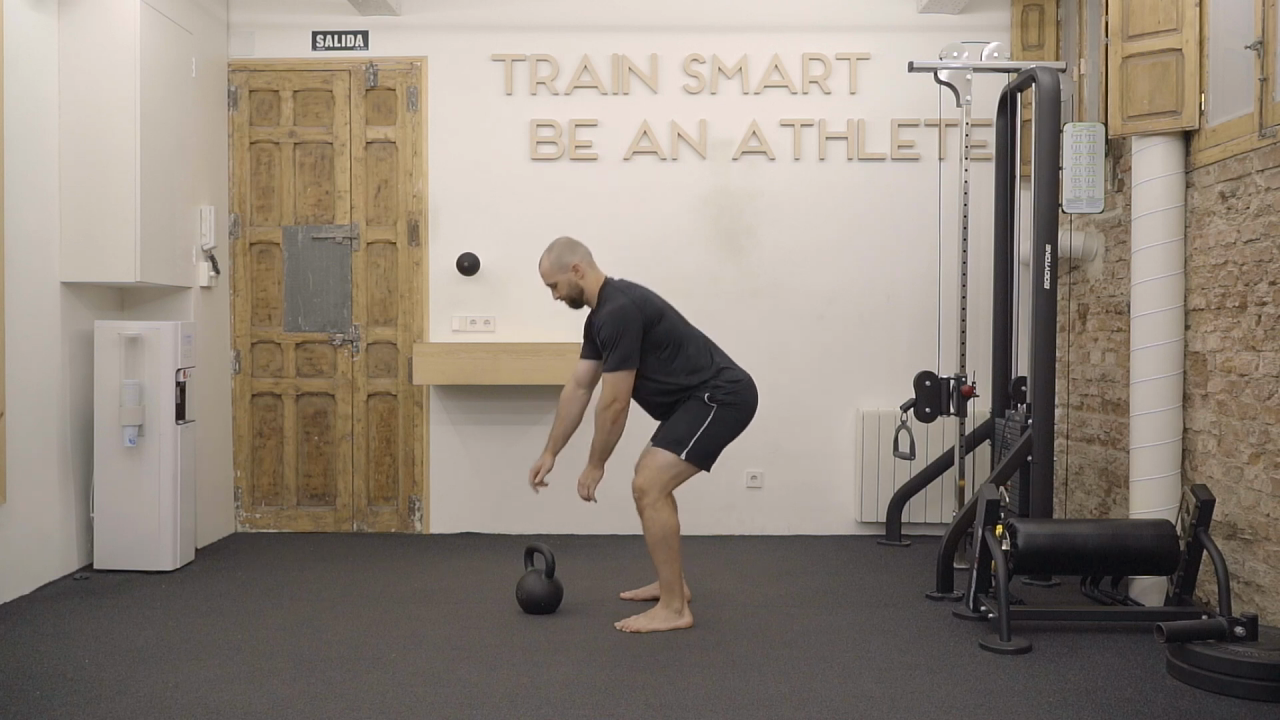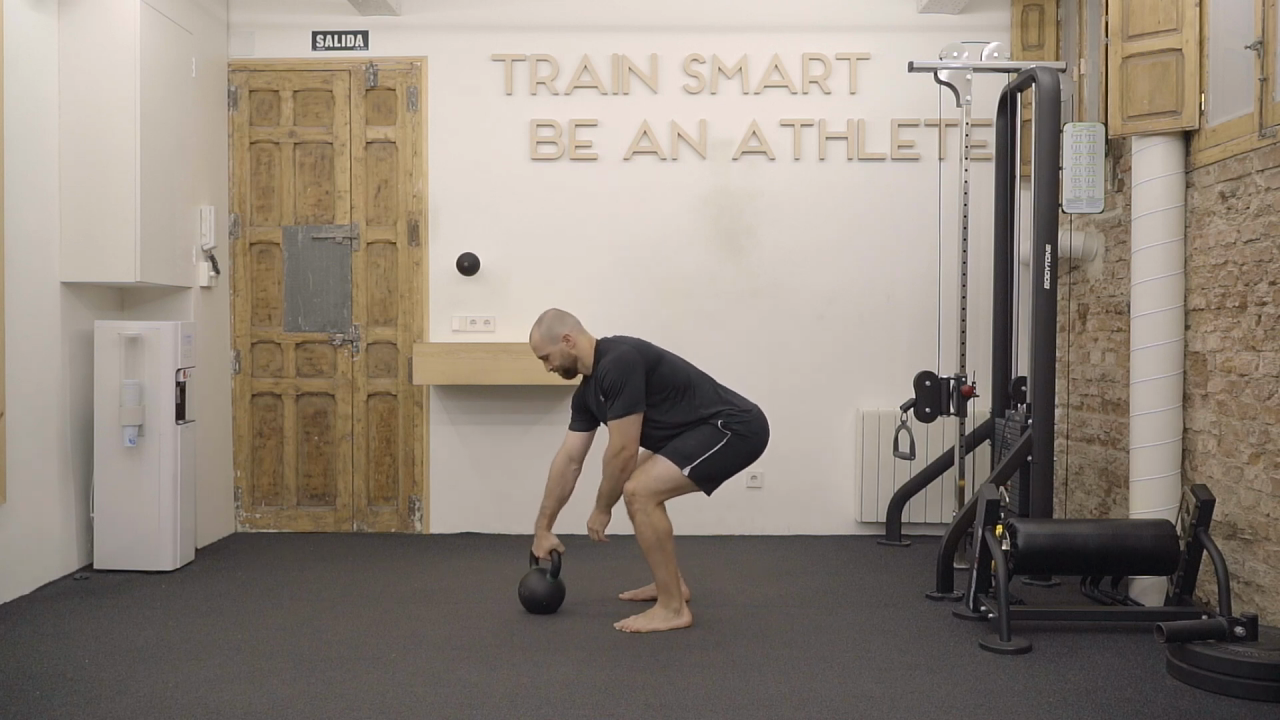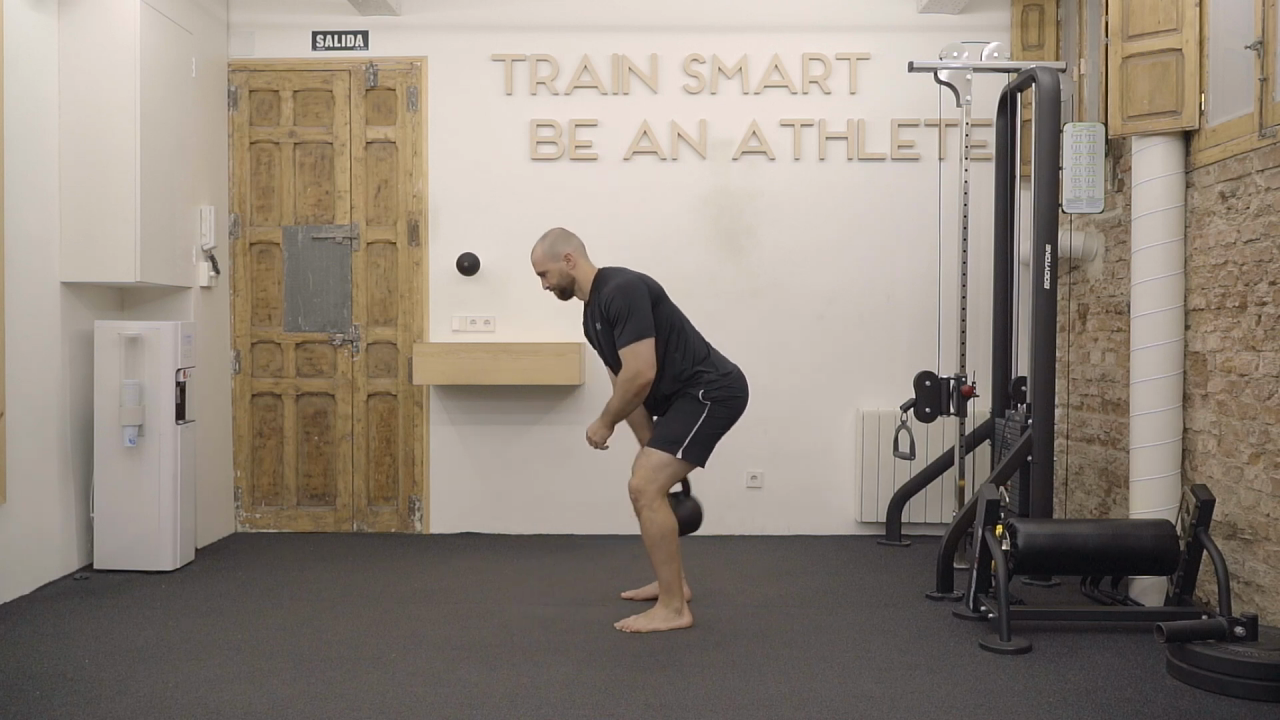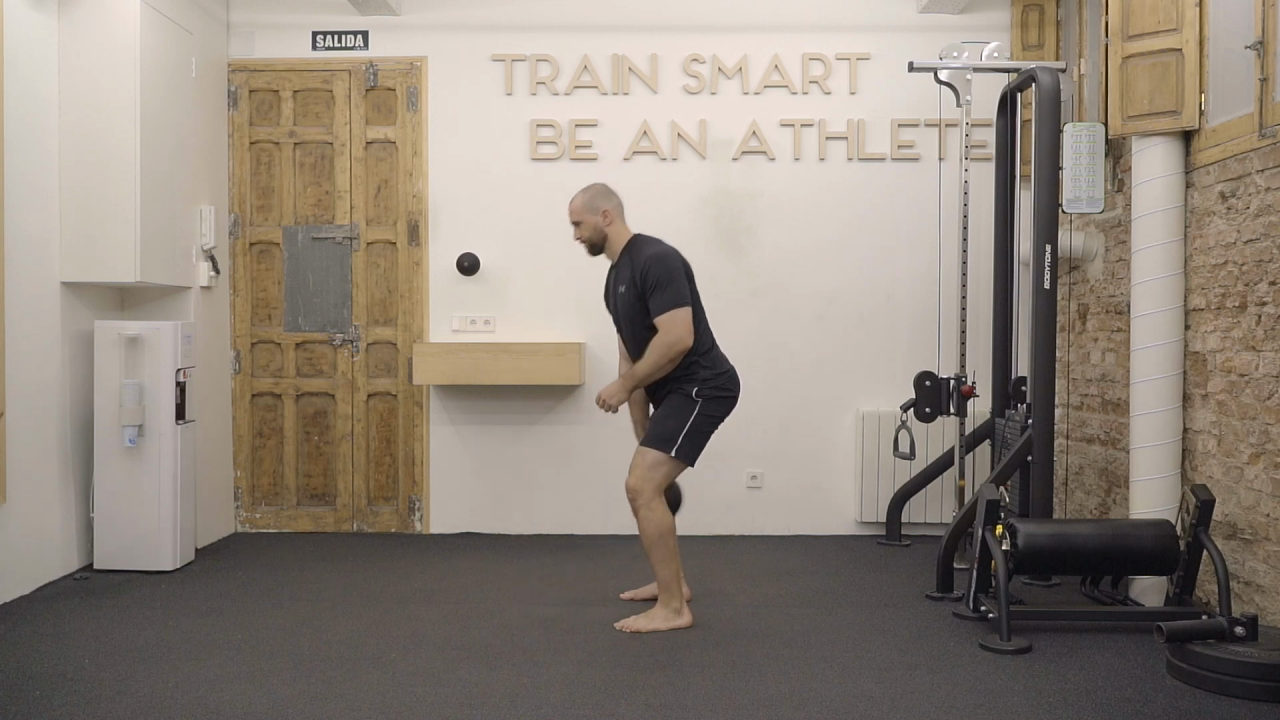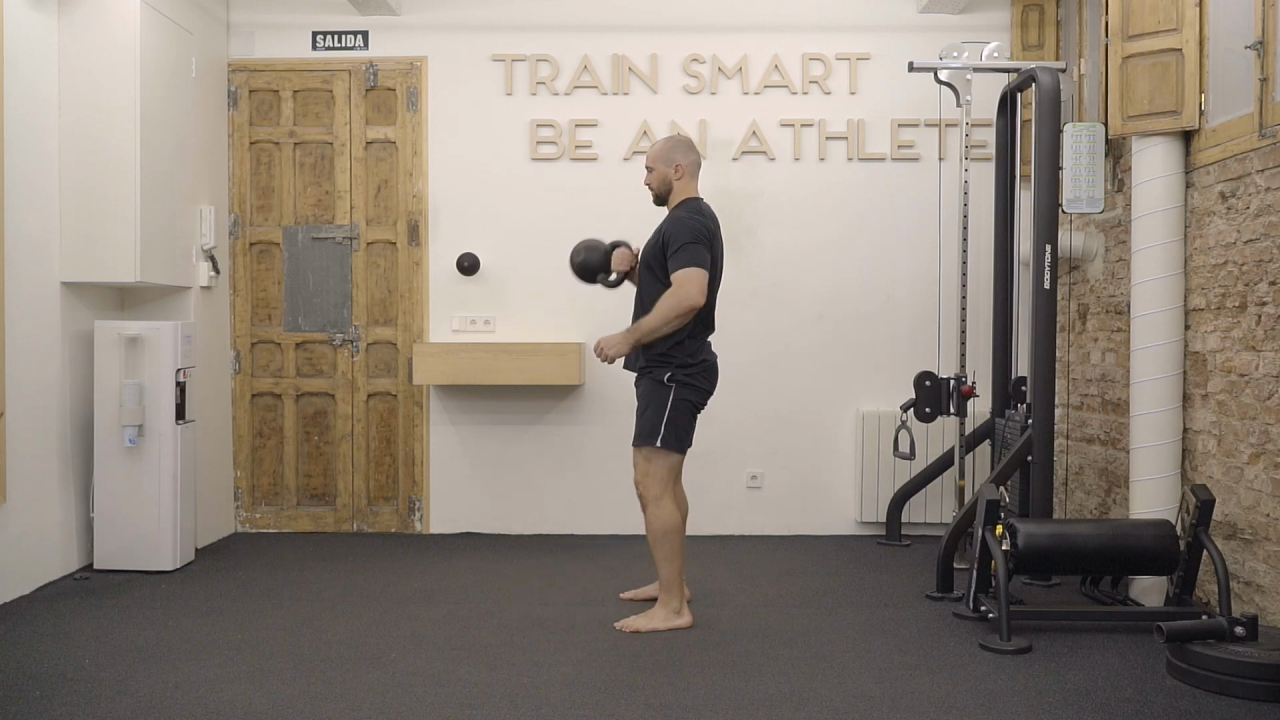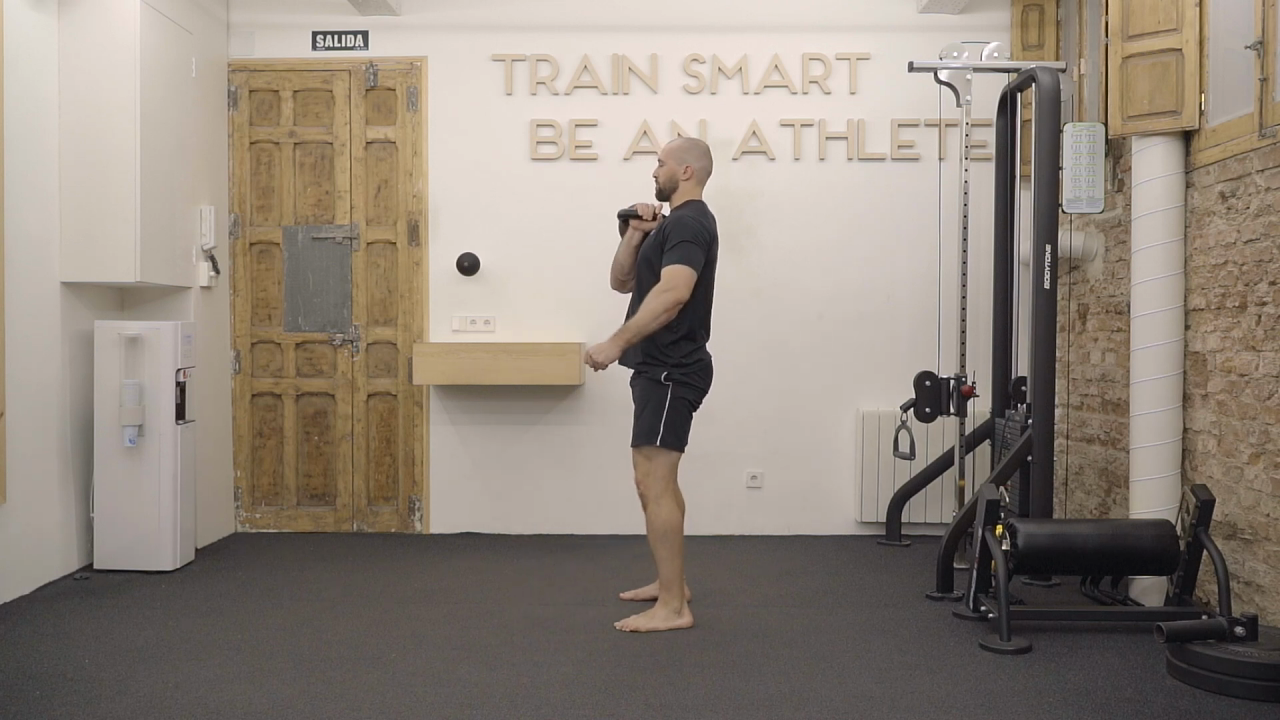
dt=0.5s
person 1, frame 1
left shoulder: (619, 313)
right shoulder: (602, 316)
left elbow: (613, 403)
right elbow: (577, 388)
left wrist: (593, 467)
right wrist: (548, 455)
left hip: (724, 397)
right hip: (709, 397)
left knee: (648, 485)
right knee: (650, 479)
left ankle: (673, 608)
right ankle: (672, 584)
person 1, frame 2
left shoulder: (620, 363)
right shoulder: (590, 389)
left elbow: (623, 450)
right elbow: (568, 460)
left wrist: (601, 510)
right wrist: (543, 528)
left hip: (735, 429)
right hip: (721, 427)
left knee: (639, 492)
right knee: (637, 483)
left ankle: (672, 608)
right ankle: (671, 584)
person 1, frame 3
left shoulder: (622, 291)
right shoulder: (593, 312)
left elbow: (641, 374)
right elbow: (628, 382)
left wrist: (604, 424)
right wrist: (655, 449)
left hip: (711, 392)
right hip: (692, 393)
left knee: (644, 487)
right knee: (648, 481)
left ankle: (673, 607)
right ankle: (673, 582)
person 1, frame 4
left shoulder: (655, 260)
right shoulder: (617, 277)
left elbow: (677, 340)
right elbow: (632, 354)
left wrist: (623, 388)
right wrist: (641, 424)
left hip: (701, 387)
right hip: (684, 390)
left knee: (640, 485)
right knee: (647, 480)
left ankle: (672, 608)
right ankle: (672, 582)
person 1, frame 5
left shoulder: (688, 221)
right shoulder: (684, 222)
left elbow: (690, 297)
left wrist: (626, 339)
right wrist: (632, 270)
left hip: (674, 371)
right hip: (673, 368)
left knee: (651, 484)
right knee: (664, 482)
left ankle: (672, 607)
right ankle: (672, 583)
person 1, frame 6
left shoulder: (688, 222)
right shoulder: (672, 225)
left elbow: (673, 293)
right elbow: (622, 281)
left wrist: (615, 343)
right wrist: (635, 233)
left hip: (670, 370)
right hip: (662, 368)
left knee: (653, 484)
right knee: (659, 481)
left ankle: (672, 606)
right ankle: (671, 582)
